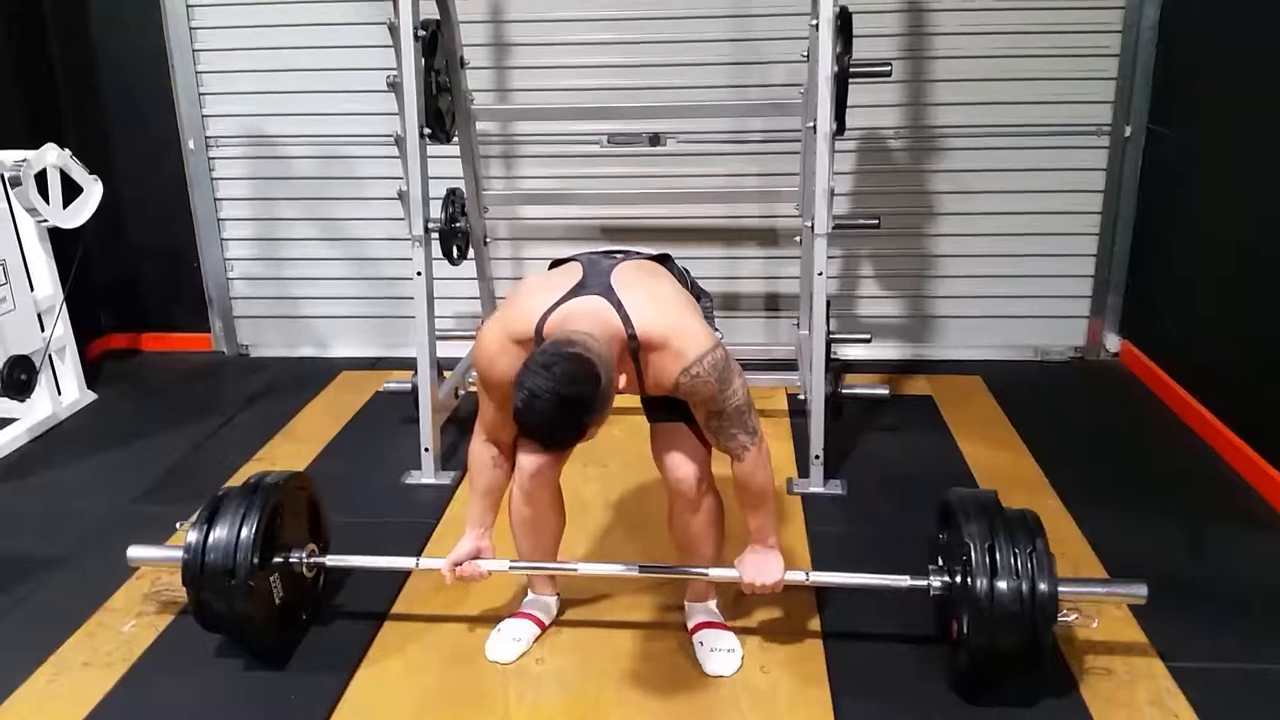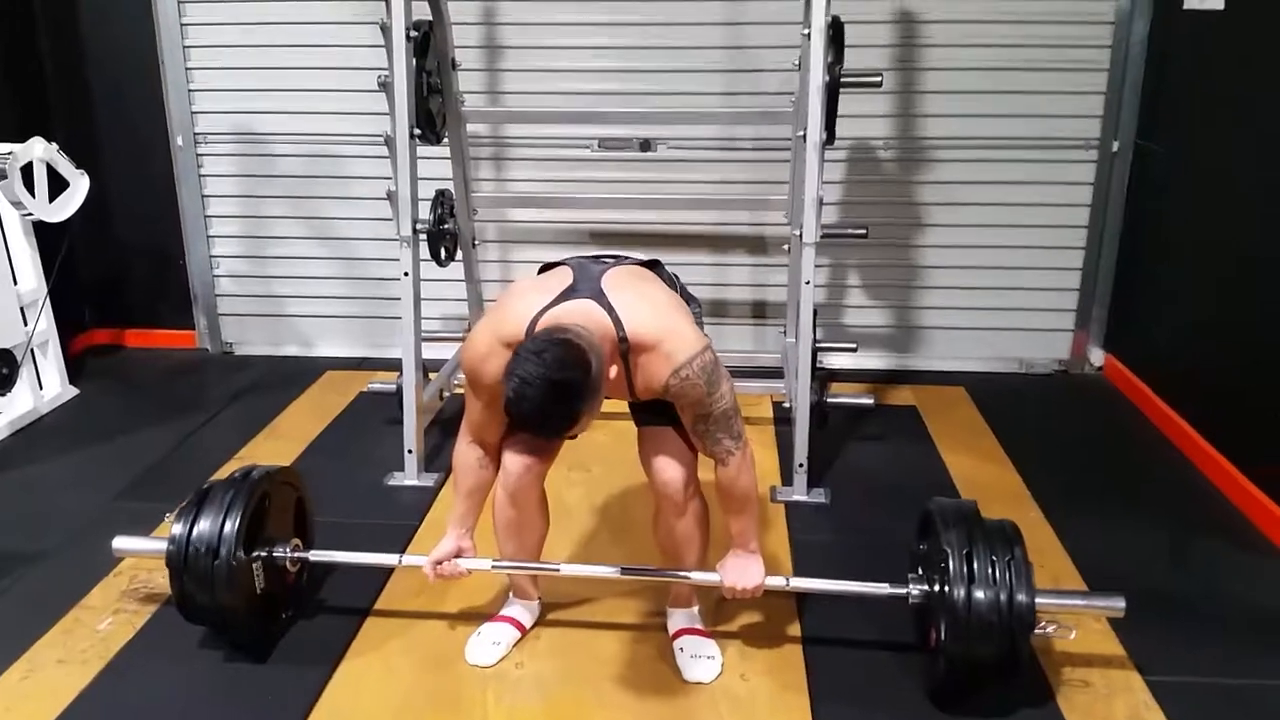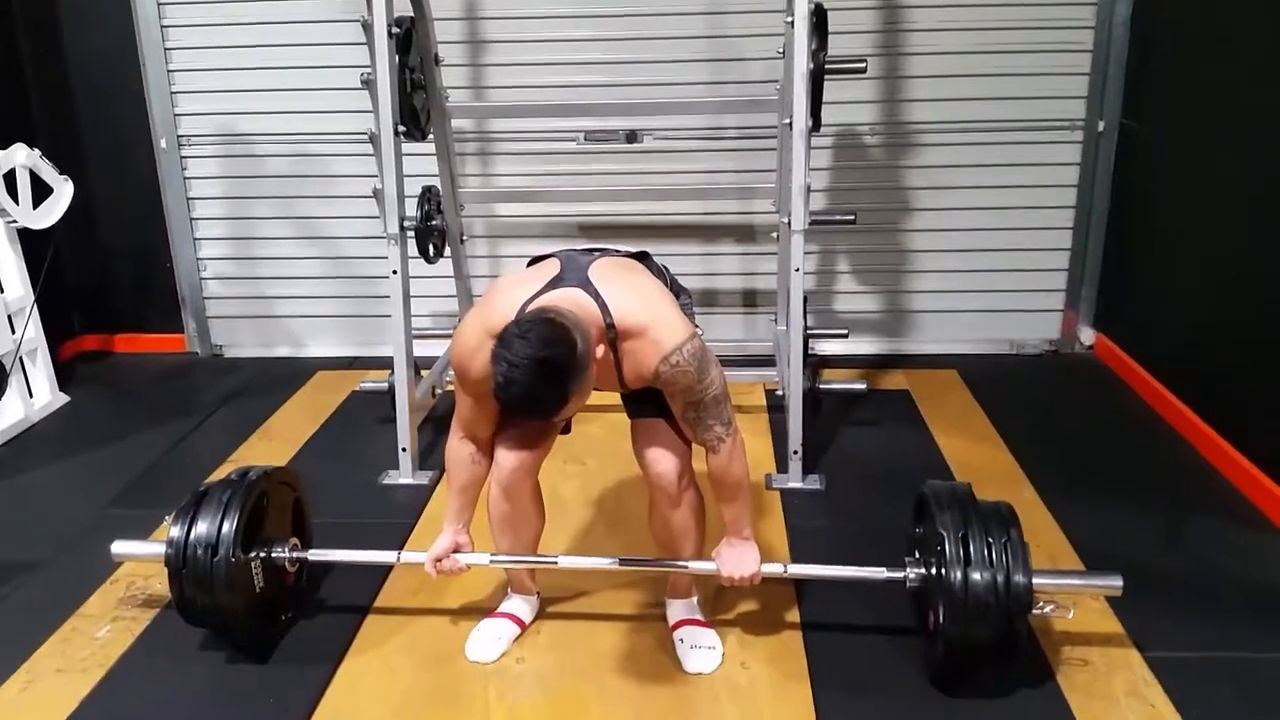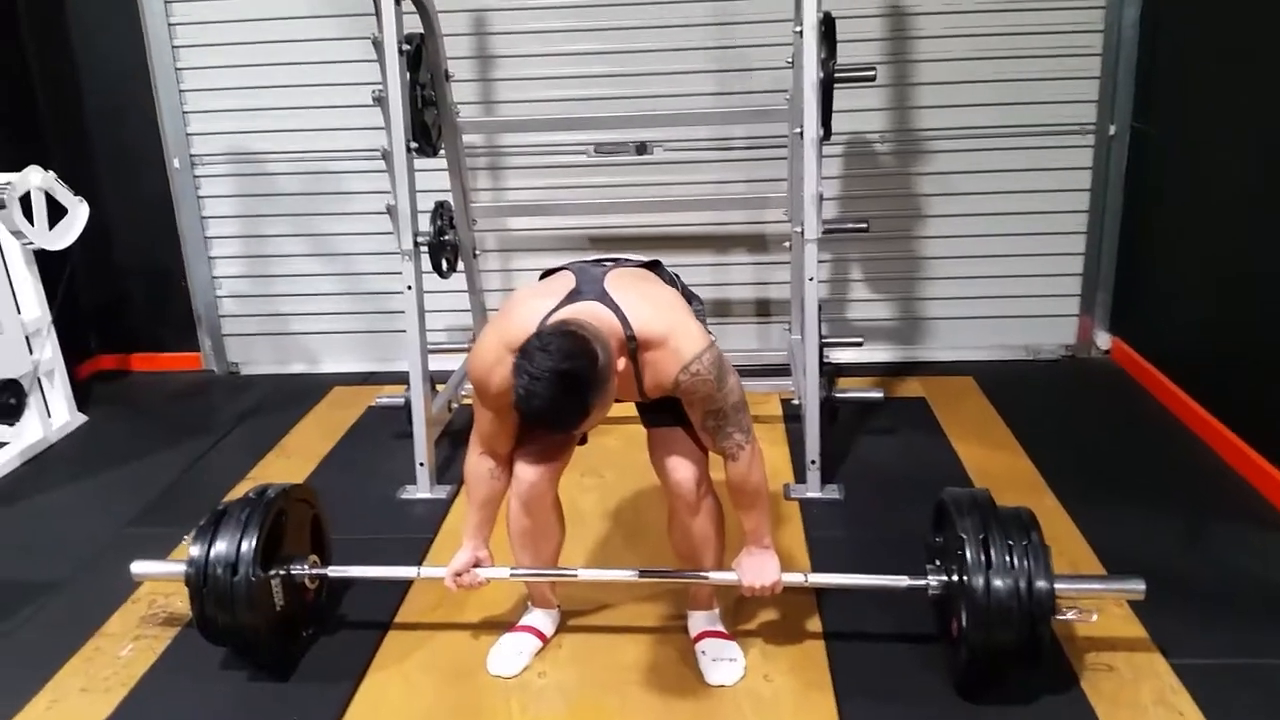
dt=0.3s
person 1, frame 1
left shoulder: (684, 351)
right shoulder: (504, 344)
left elbow: (746, 445)
right elbow: (493, 440)
left wrist: (763, 545)
right wrist: (477, 532)
left hip: (663, 341)
right hip: (567, 318)
left knee: (688, 475)
right knee: (531, 467)
left ankle: (701, 602)
right ankle: (540, 596)
person 1, frame 2
left shoulder: (674, 354)
right shoulder: (492, 346)
left elbow: (731, 449)
right elbow: (478, 442)
left wrist: (745, 549)
right wrist: (459, 531)
left hip: (651, 343)
left knee: (675, 479)
right knee: (517, 468)
left ankle: (684, 608)
right ankle: (522, 600)
person 1, frame 3
left shoulder: (663, 342)
right shoulder: (479, 340)
left elbow: (720, 438)
right elbow: (470, 437)
left wrist: (738, 537)
right wrist: (455, 527)
left hip: (642, 334)
left knee: (669, 471)
right knee: (510, 464)
left ankle: (683, 599)
right ankle: (520, 595)
person 1, frame 4
left shoulder: (681, 353)
right shoulder: (497, 354)
left elbow: (739, 446)
right elbow: (489, 452)
left wrist: (758, 545)
right wrist: (474, 542)
left hip: (657, 341)
left knee: (688, 480)
right knee: (530, 478)
left ankle: (704, 611)
right ankle: (541, 609)
